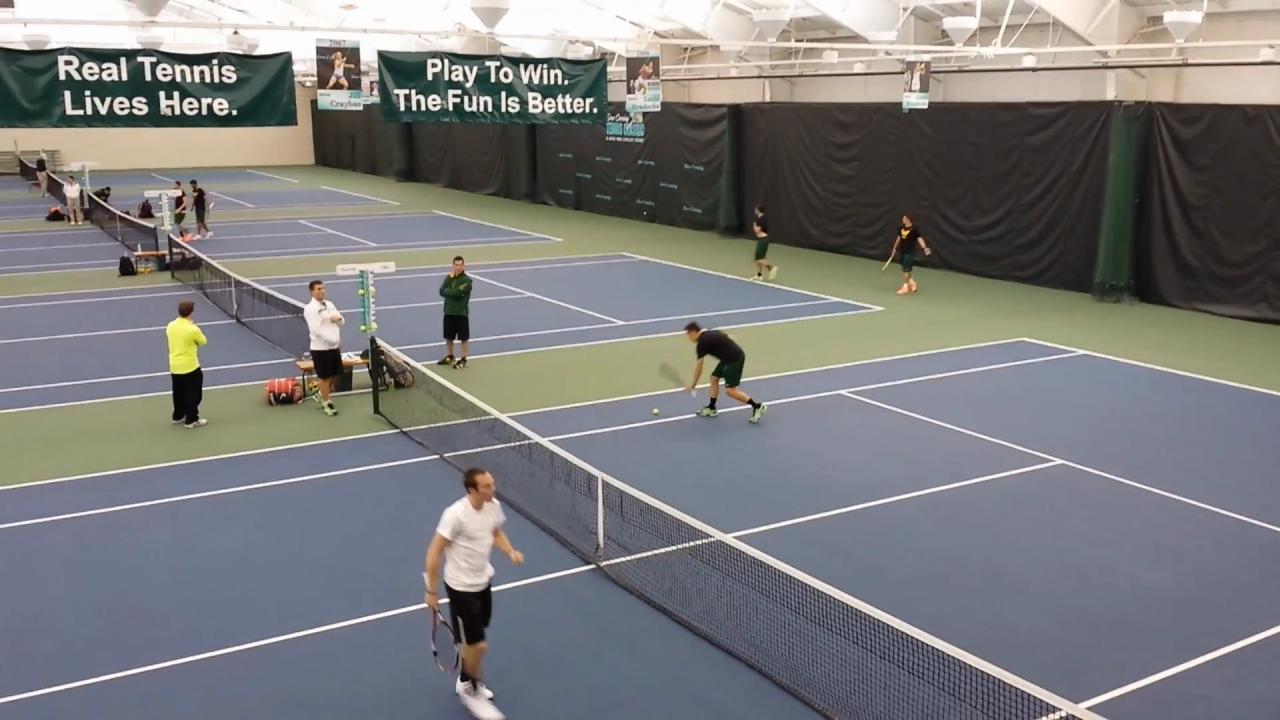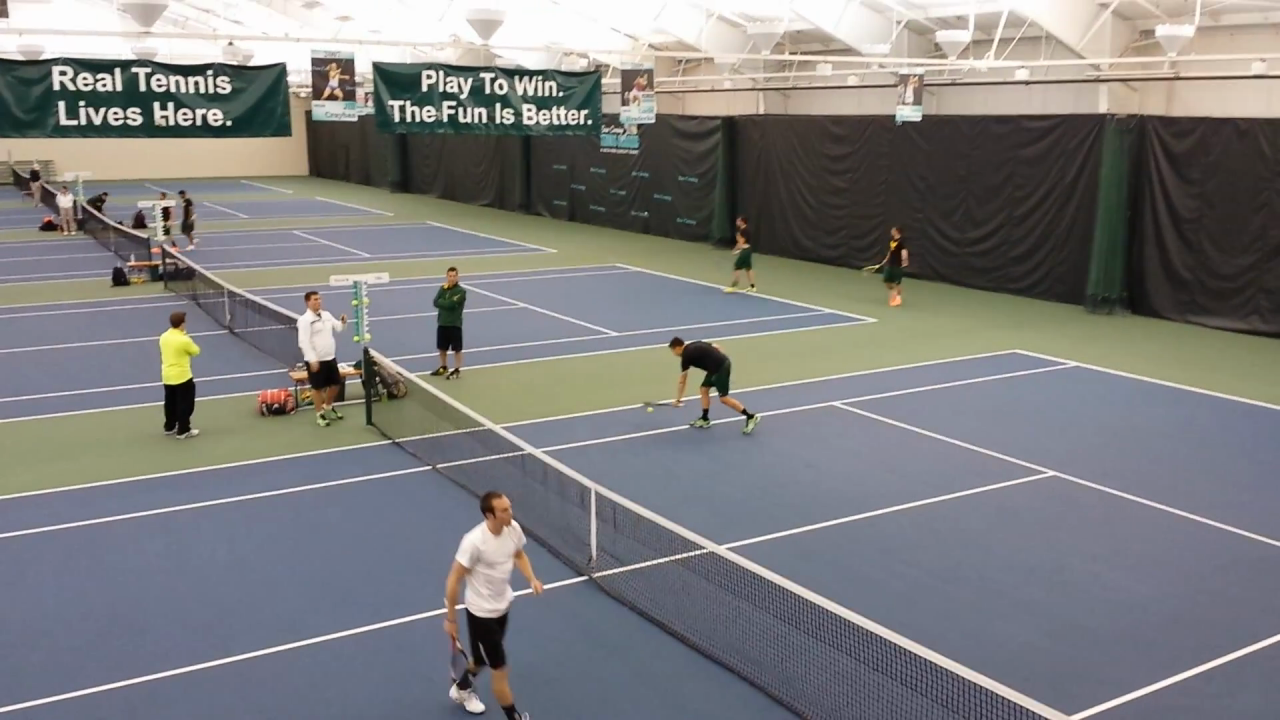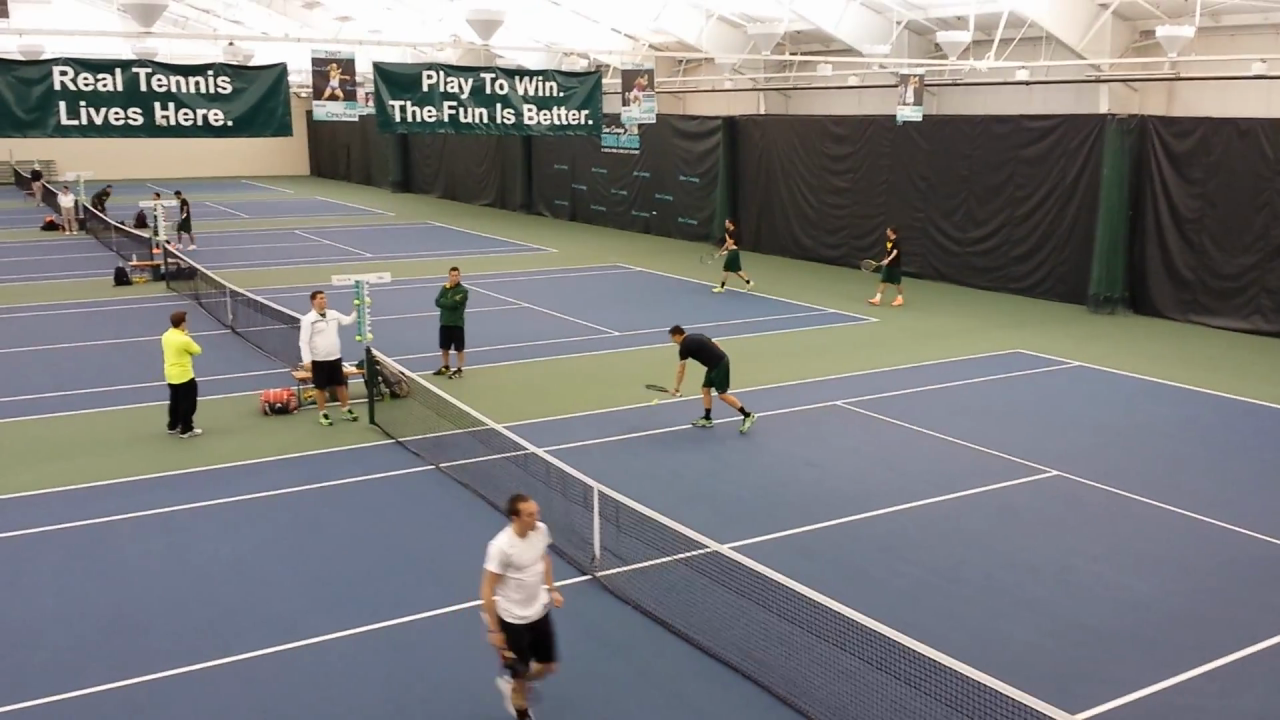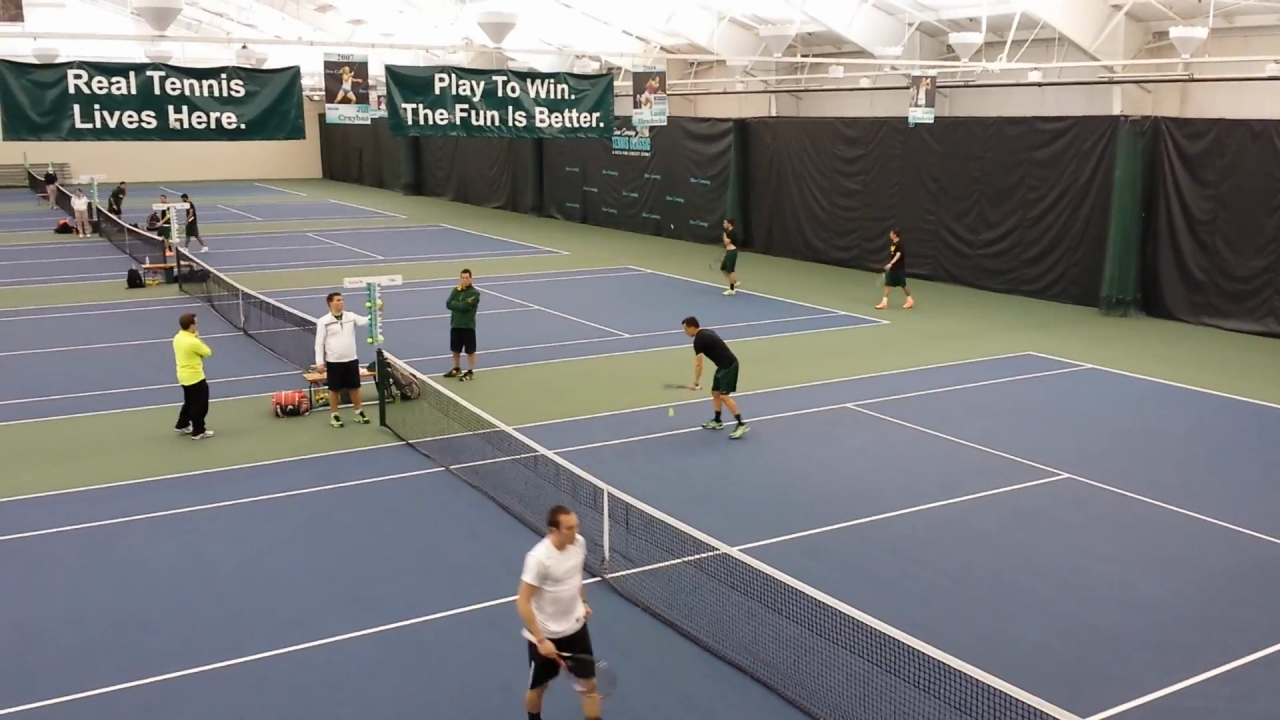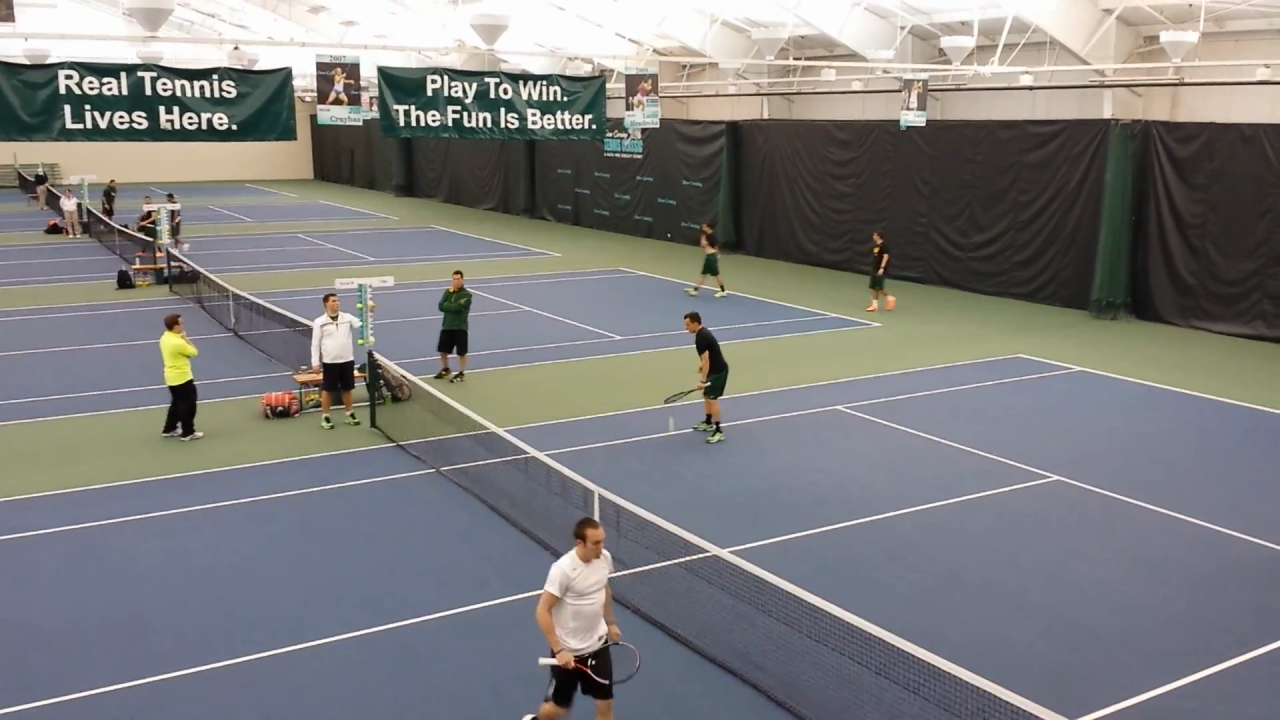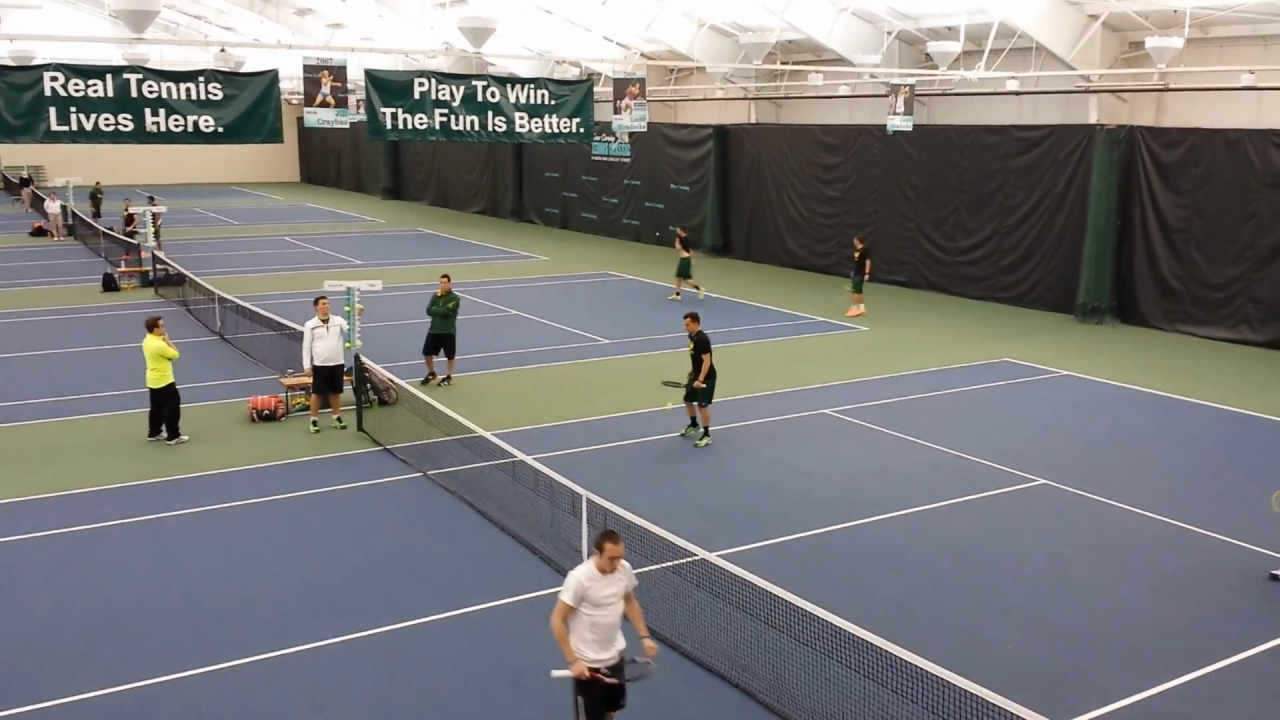
dt=0.2s
person 1, frame 1
left shoulder: (493, 506)
right shoulder: (455, 515)
right elbow: (433, 553)
left wrist: (511, 552)
right wrist: (432, 591)
left hip: (483, 583)
right hip: (461, 589)
left knee: (470, 640)
right knee: (477, 645)
left ankle: (466, 682)
right ankle: (473, 693)
person 1, frame 2
left shoulder: (514, 528)
right shoulder: (474, 541)
right elbow: (453, 581)
left wrist: (532, 580)
right wrist: (450, 618)
left hip: (503, 607)
right hip: (481, 614)
left knee: (484, 659)
right knee: (500, 669)
left ankle: (461, 688)
person 1, frame 3
left shoulder: (541, 530)
right shoulder: (501, 547)
right elbow: (487, 591)
left wrist: (551, 589)
right wrist: (493, 629)
left hip: (540, 612)
right hip: (512, 621)
left knee: (548, 666)
right knee: (521, 678)
left ankle: (512, 684)
person 1, frame 4
left shoulder: (578, 543)
right shoulder: (539, 558)
right elbow: (523, 602)
right wrist: (540, 639)
left hip: (576, 627)
right hip: (547, 634)
left knee: (589, 686)
right knee: (538, 688)
person 1, frame 5
left shoulder: (605, 558)
right shoulder: (563, 569)
right elbow: (542, 612)
left wrist: (611, 623)
right wrist: (560, 650)
left hip: (598, 644)
right hip: (568, 651)
person 1, frame 6
left shoulder: (624, 570)
right shoulder: (579, 578)
right elbow: (557, 621)
left wrist: (645, 637)
right wrist: (573, 661)
left hip: (615, 657)
right hip: (587, 664)
